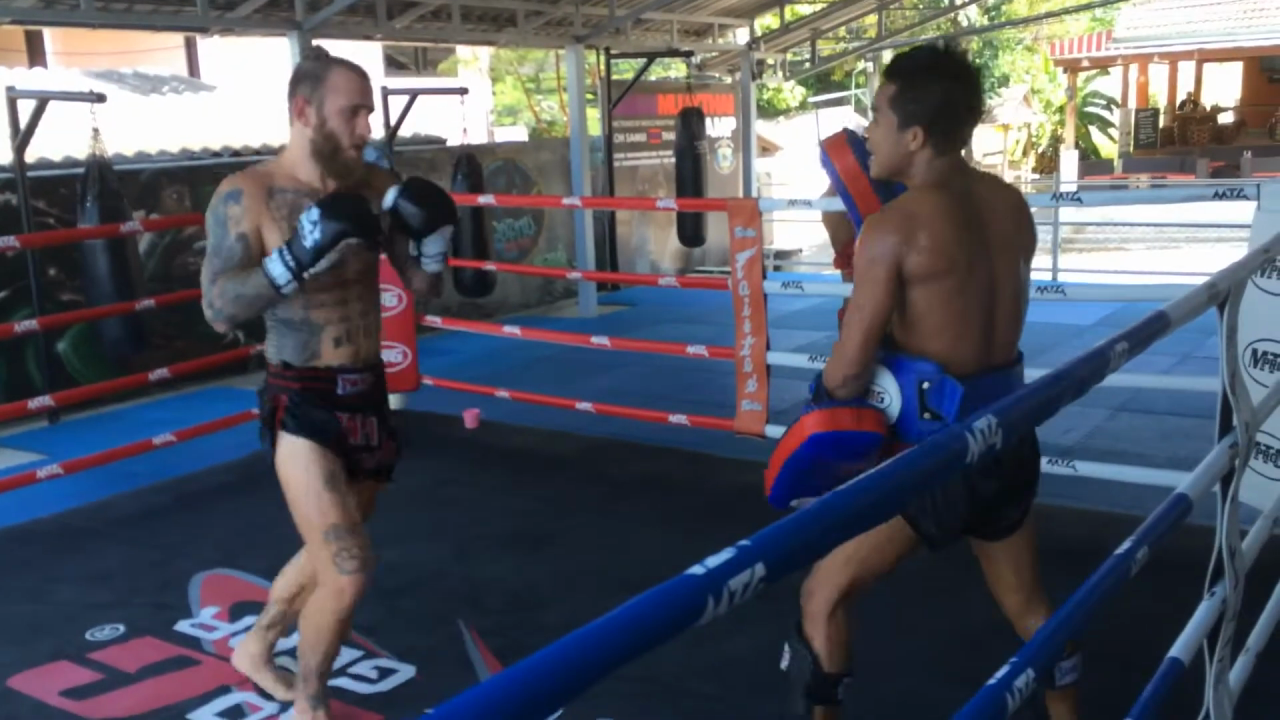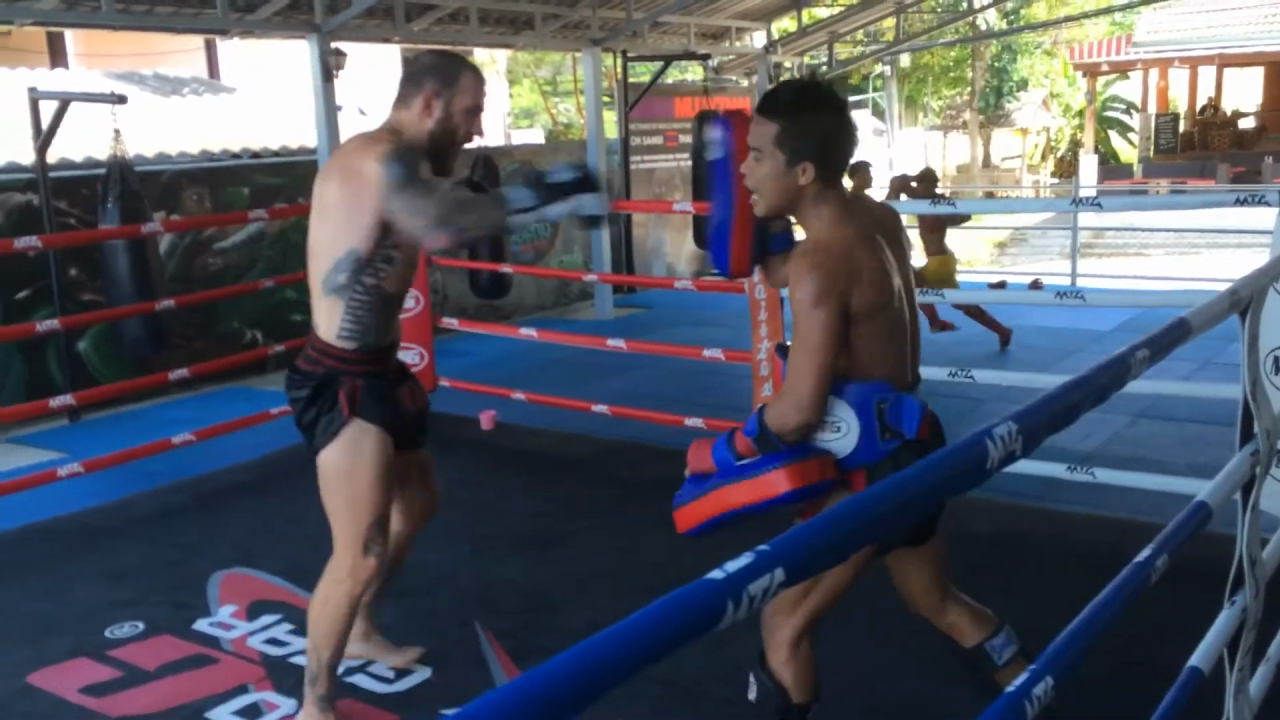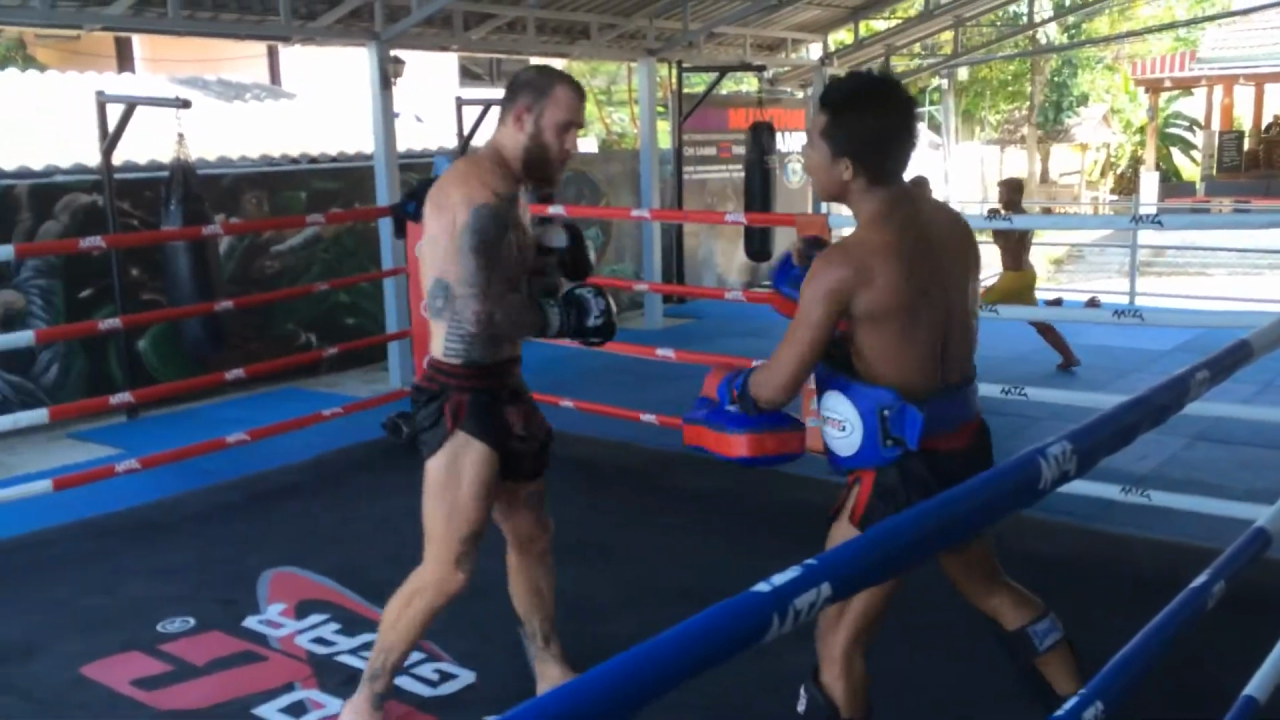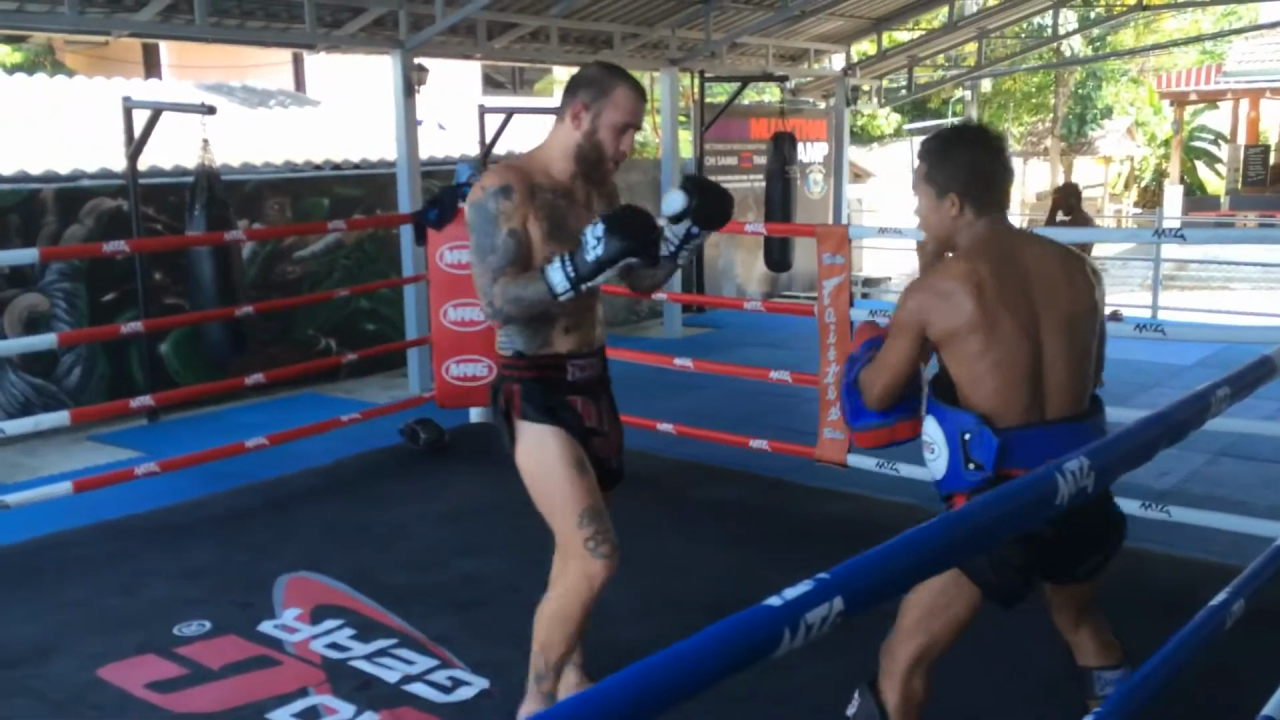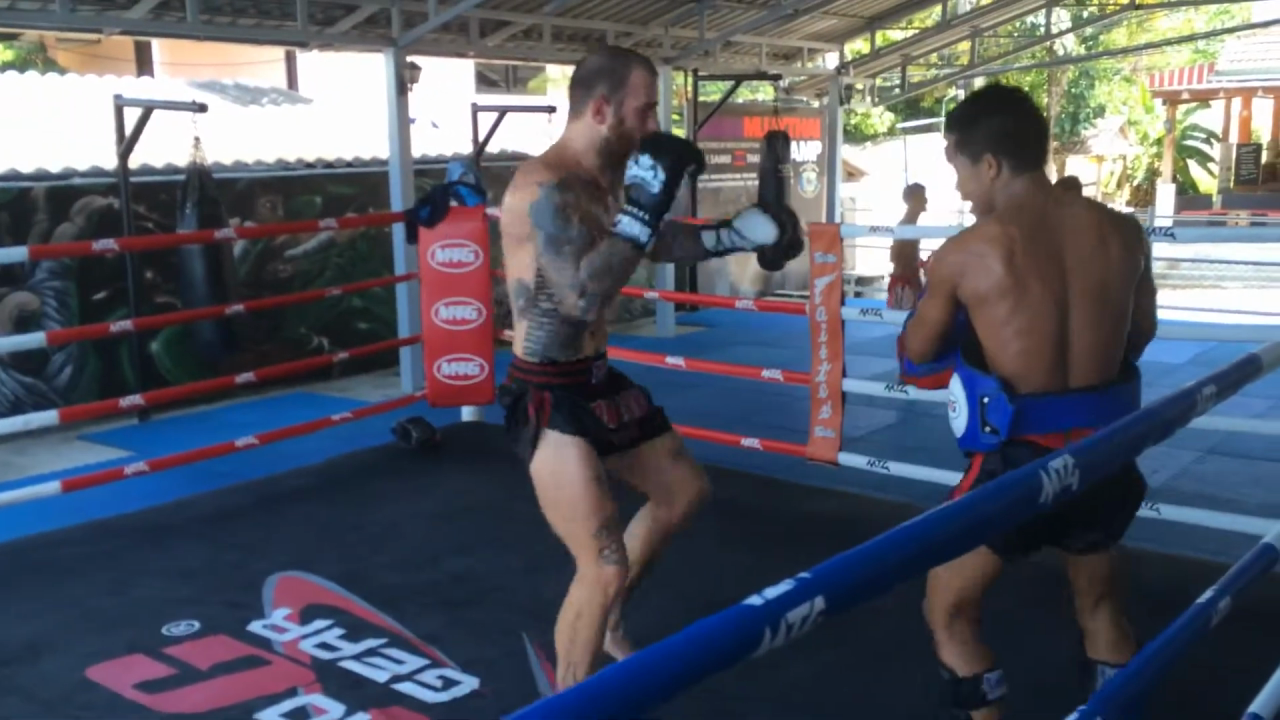
dt=0.3s
person 1, frame 1
left shoulder: (373, 185)
right shoulder: (245, 196)
left elbow: (429, 287)
right elbow: (220, 308)
left wrist: (425, 231)
right wrist: (299, 255)
left hip: (366, 397)
right hip: (302, 405)
left knee: (325, 557)
right knee: (347, 575)
left ankle: (255, 647)
person 1, frame 2
left shoulder: (365, 156)
right shoulder: (383, 157)
right elbow: (434, 226)
right wrist: (541, 197)
left hip: (367, 372)
right hip: (342, 384)
left knee: (415, 507)
right knee: (360, 556)
left ankle: (359, 631)
person 1, frame 3
left shoulder: (500, 186)
right shoulder: (489, 188)
right elbow: (479, 311)
left wrist: (542, 267)
right wrist: (565, 313)
left hip: (503, 388)
right hip: (463, 398)
left knee: (534, 536)
right knee: (448, 570)
person 1, frame 4
left shoulder: (596, 188)
right shoulder: (504, 188)
left elbow: (639, 281)
right elbow: (498, 300)
left wrist: (679, 228)
right wrist: (582, 262)
left hip: (590, 380)
right hip: (535, 392)
left knee: (582, 546)
right knee: (593, 558)
person 1, frame 5
left shoulder: (605, 176)
right shoulder: (544, 187)
left elbow: (663, 244)
right elbow: (582, 294)
left wrist: (743, 231)
right wrist: (642, 209)
left hip: (596, 382)
right hip: (548, 398)
left knee: (685, 491)
right knee: (599, 561)
left ankle: (607, 624)
person 2, frame 1
left shoulder: (893, 226)
right shoulder: (1011, 204)
left elbow: (850, 365)
left wrist: (817, 414)
right hip: (1006, 440)
left knee: (822, 596)
right knee: (1024, 602)
person 2, frame 2
left shoulder: (819, 266)
right shoulder: (877, 218)
left elbow: (798, 410)
left wrist: (740, 446)
left hip: (870, 468)
right hip: (914, 451)
left knee: (784, 626)
right knee: (938, 601)
person 2, frame 3
left shoulder: (845, 266)
right shoulder: (951, 225)
left elbow: (773, 388)
left wrist: (731, 394)
left hip: (900, 475)
right hip: (965, 451)
left knee: (838, 639)
right knee: (991, 586)
person 2, frame 4
left shoulder: (934, 293)
right shoulder: (1074, 267)
left elbow: (876, 398)
left wrist: (866, 353)
right hip: (1081, 491)
left knee: (902, 660)
right knee: (1078, 620)
person 2, frame 5
left shoulder: (964, 254)
right shoulder: (1122, 233)
left elbow: (917, 355)
right elbow: (1140, 334)
left hip: (1016, 466)
left knee: (948, 617)
right knee: (1100, 605)
